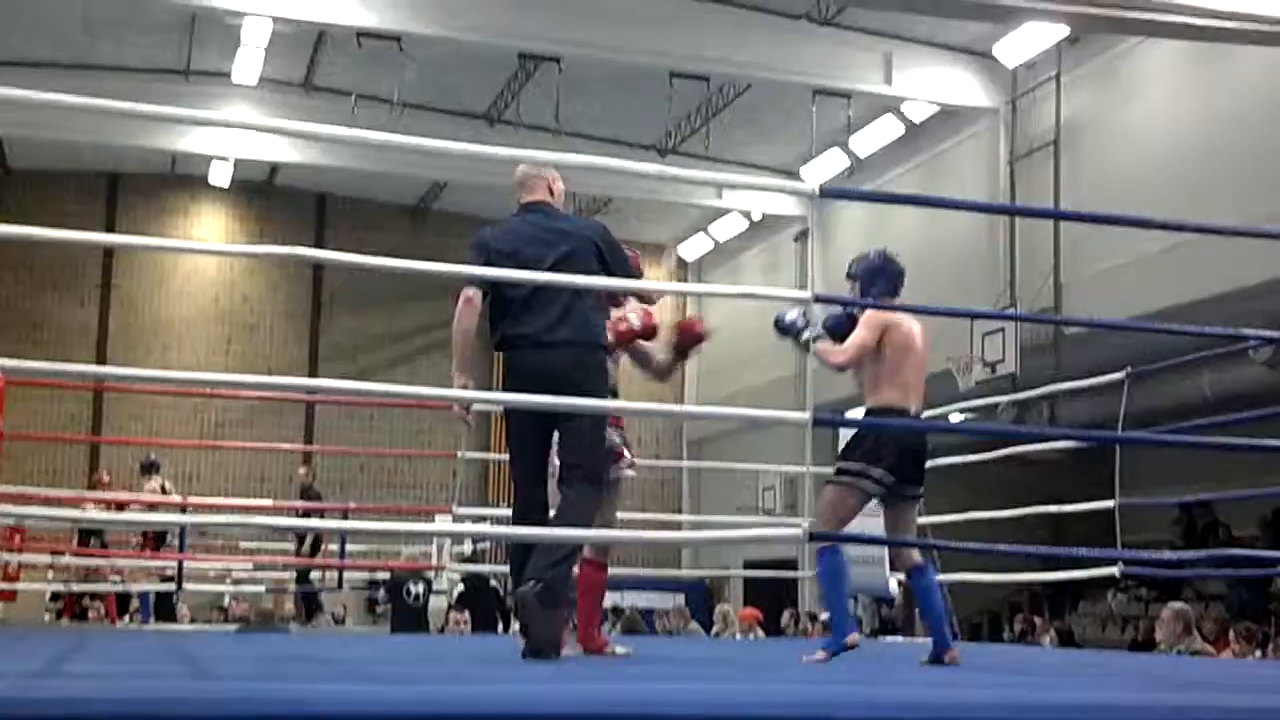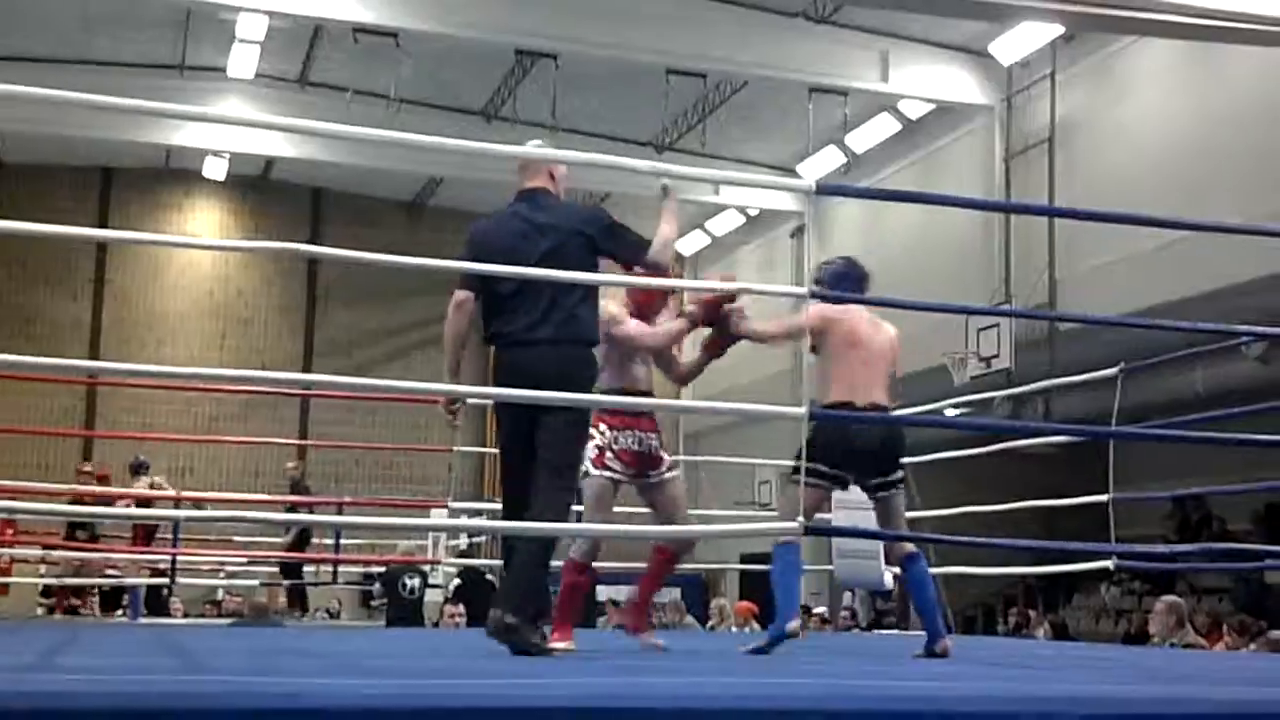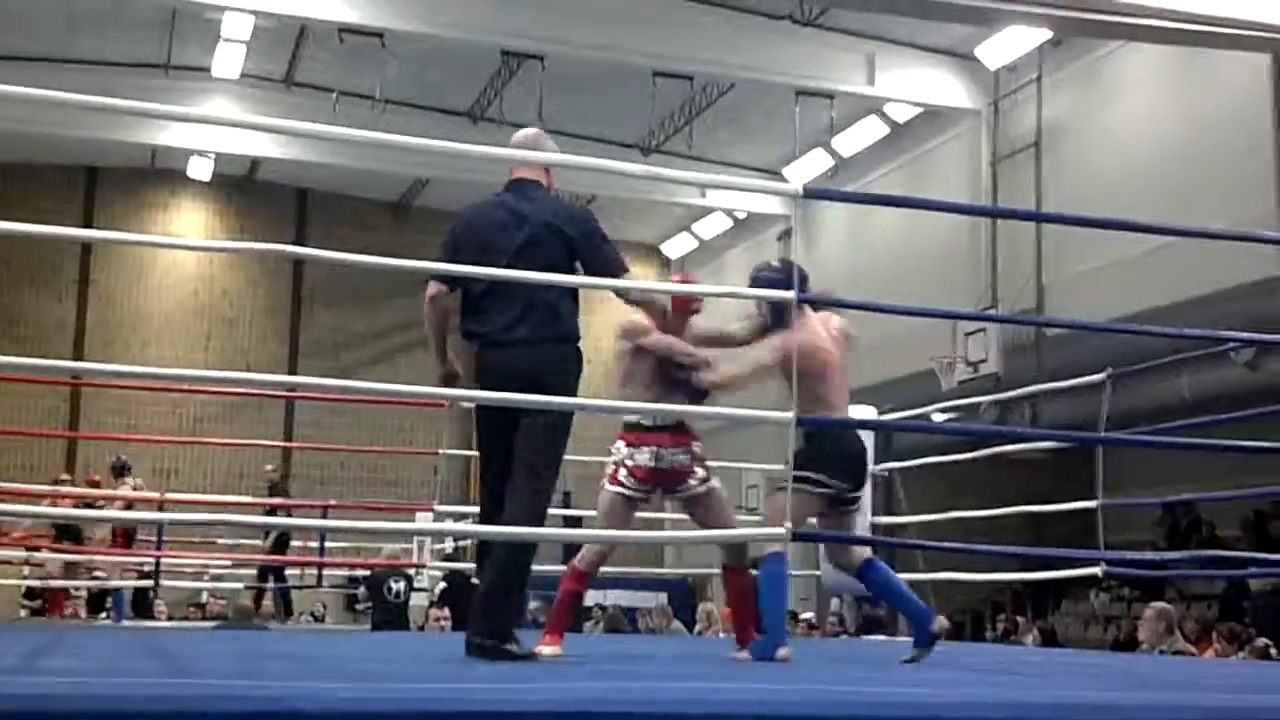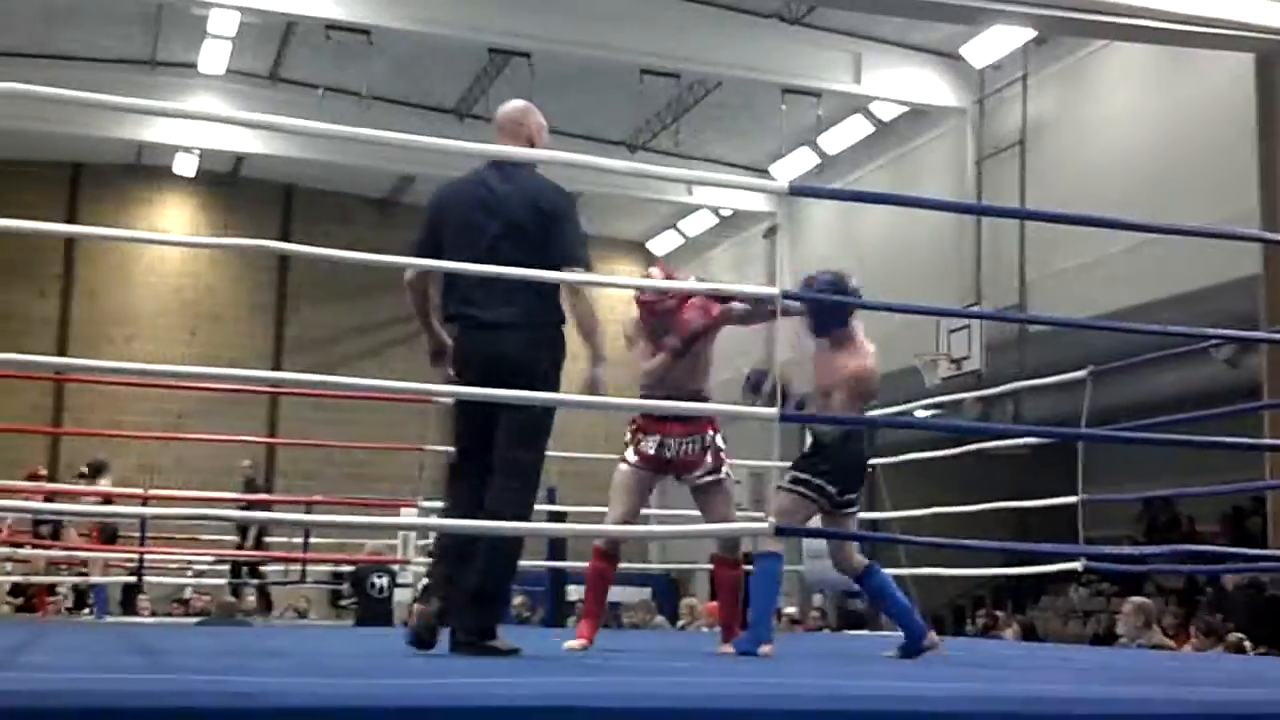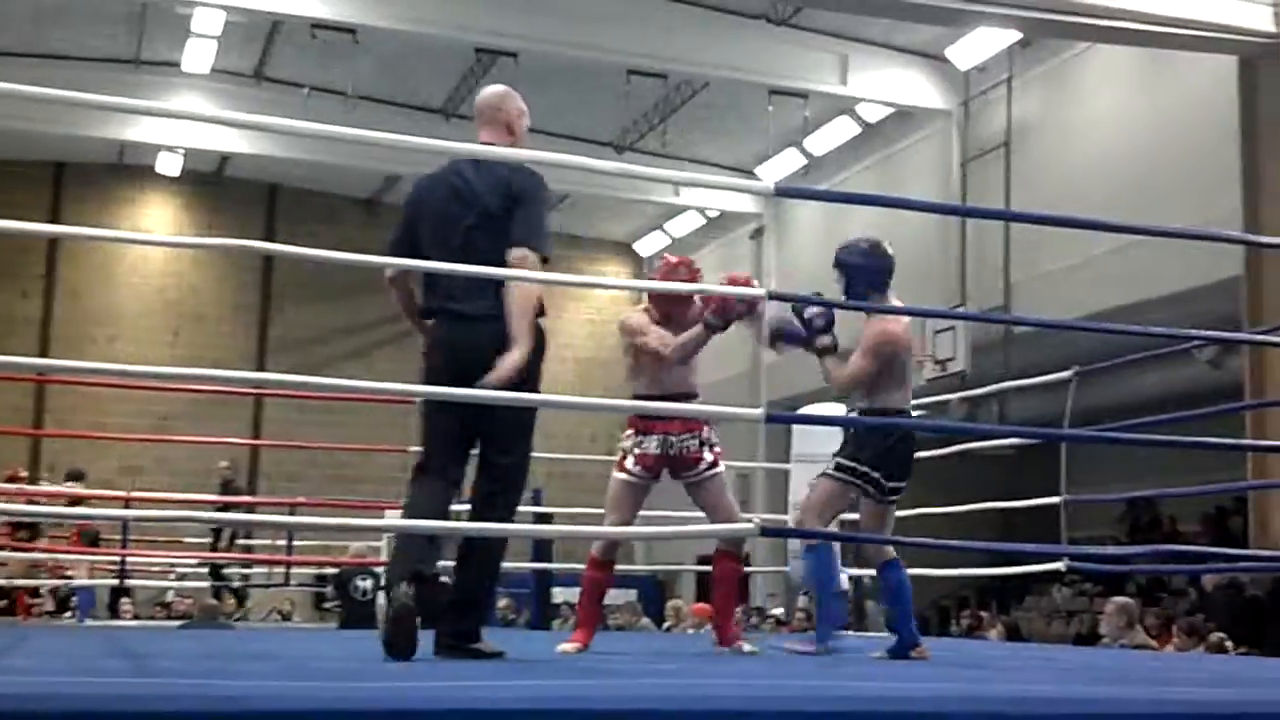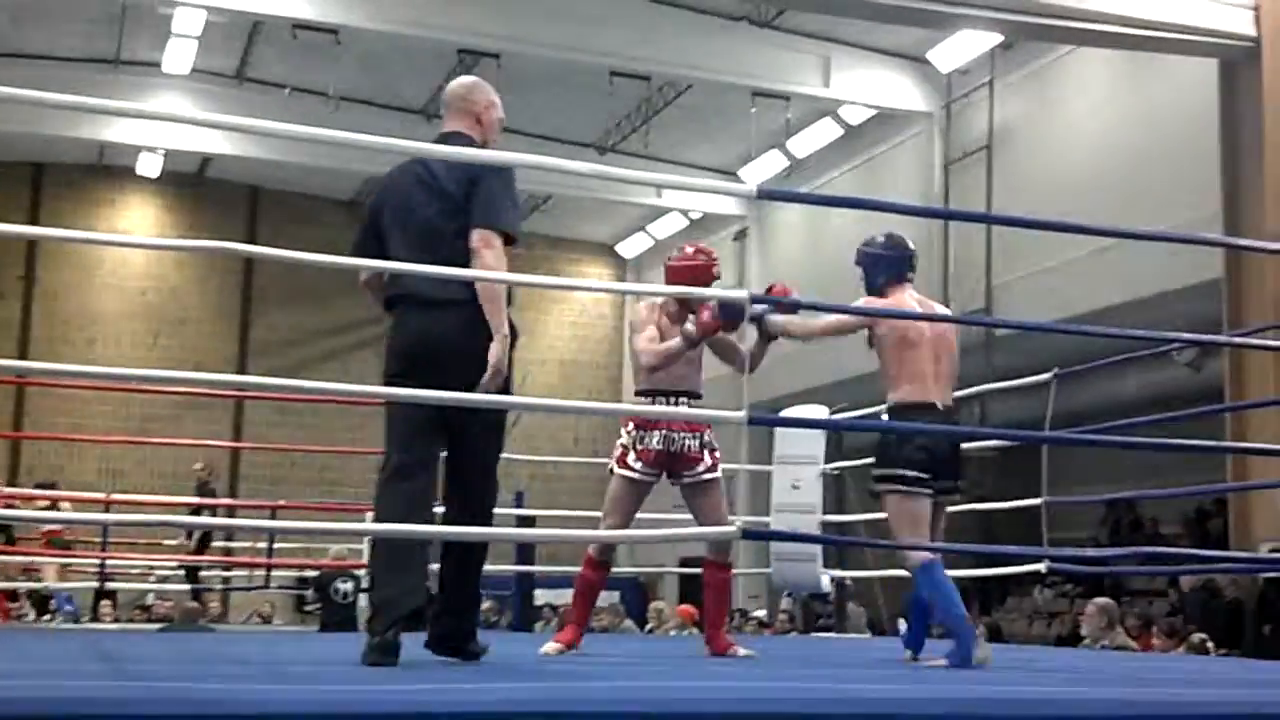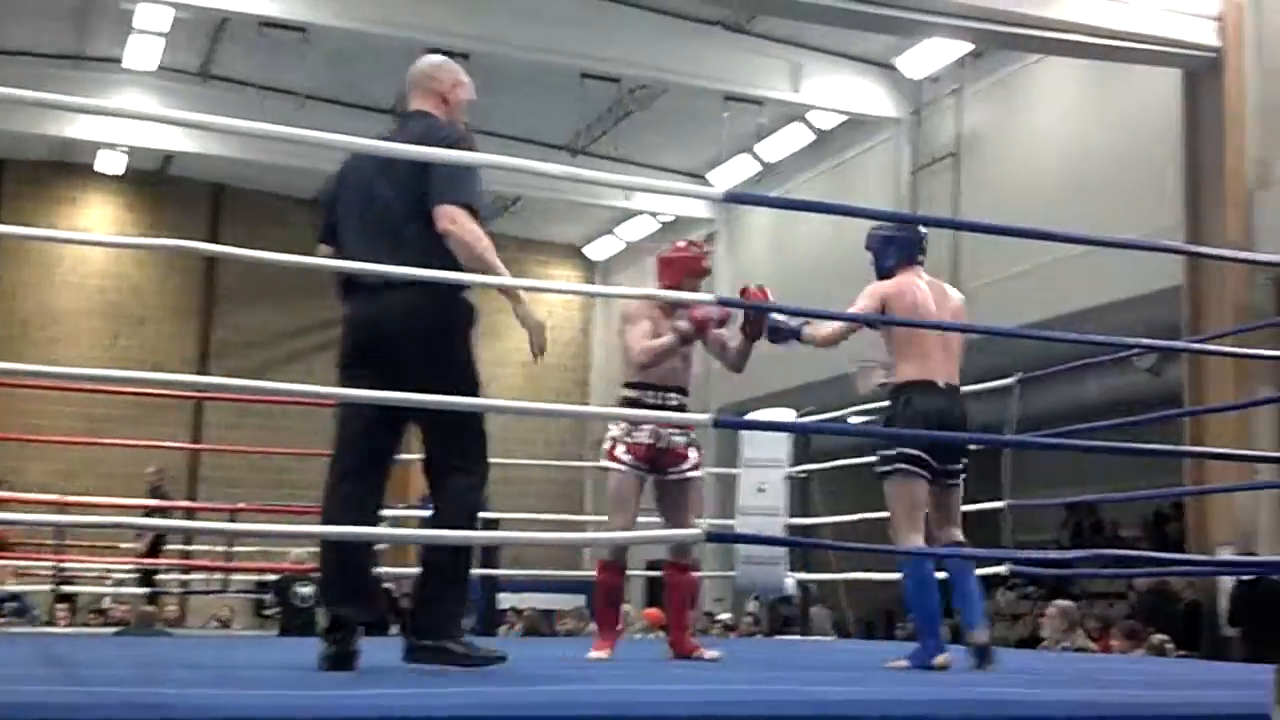
dt=0.2s
person 1, frame 1
left shoulder: (492, 239)
right shoulder: (589, 232)
left elbow: (470, 301)
left wrist: (461, 374)
left hip: (524, 368)
right hip: (582, 366)
left knee: (528, 492)
right knee: (583, 482)
left ankle: (535, 631)
right ankle: (543, 582)
person 1, frame 2
left shoulder: (487, 231)
right shoulder: (587, 220)
left elbow: (462, 303)
right elbow: (655, 259)
left wrist: (452, 378)
right wrist: (670, 214)
left hip: (513, 367)
right hip: (569, 363)
left knee: (519, 489)
right knee: (556, 485)
left ankle: (522, 607)
right ankle: (515, 608)
person 1, frame 3
left shoulder: (470, 220)
right shoulder: (569, 217)
left elbow: (437, 295)
right elbow: (625, 289)
left wrist: (443, 358)
right wrist: (660, 301)
left hip: (493, 363)
right hip: (550, 361)
left knee: (495, 489)
right knee: (529, 489)
left ankle: (496, 619)
right ankle: (490, 626)
person 1, frame 4
left shoulder: (450, 196)
right shoulder: (551, 198)
left elbow: (417, 277)
right elbow: (574, 284)
left wrist: (434, 334)
right wrist: (598, 359)
left hip: (474, 347)
right hip: (532, 347)
left knee: (466, 475)
right knee: (512, 483)
left ankle: (439, 596)
right ankle: (474, 626)
person 1, frame 5
left shoulder: (427, 188)
right shoulder: (523, 182)
left elbow: (396, 274)
right elbow: (521, 265)
right wrist: (521, 345)
left hip: (449, 341)
right hip: (502, 341)
left knee: (435, 469)
right knee: (497, 484)
left ankle: (409, 580)
right ankle: (459, 627)
person 1, frame 6
left shoulder: (395, 181)
right shoulder: (488, 168)
left elbow: (369, 274)
right elbow: (485, 248)
right wrist: (500, 333)
left hip: (411, 334)
right hip: (468, 332)
left knee: (404, 473)
right knee: (472, 482)
left ankle: (388, 620)
right ankle: (453, 627)
person 1, frame 7
left shoulder: (358, 161)
right shoulder: (447, 142)
left elbow: (327, 251)
right elbow: (453, 222)
right wrist: (518, 298)
left hip: (365, 321)
right hip: (428, 313)
left knee: (355, 470)
right knee: (458, 467)
left ankle: (342, 630)
right ankle: (435, 627)
person 2, frame 1
left shoulder: (878, 316)
right shoulder: (912, 326)
left elbow: (841, 360)
left wrist: (807, 334)
right wrist: (843, 331)
left hip: (883, 433)
right hip: (912, 435)
left knee: (825, 527)
right knee: (905, 547)
left ankle: (842, 632)
right ankle: (944, 644)
person 2, frame 2
left shoulder: (827, 314)
right shoulder: (887, 330)
left elbow: (765, 332)
left wrist: (734, 320)
left hip: (839, 429)
right hip: (883, 431)
left knee: (788, 526)
right knee: (899, 539)
left ankle: (786, 618)
right ankle: (937, 636)
person 2, frame 3
left shoulder: (794, 341)
right shoulder: (830, 323)
left elbow: (734, 376)
left wrist: (697, 377)
left hip: (824, 445)
right hip: (844, 442)
right knee: (847, 554)
left ankle: (772, 642)
right ankle: (926, 621)
person 2, frame 4
left shoulder: (858, 366)
right shoulder: (840, 325)
left elbow: (830, 429)
left wrist: (793, 403)
left hip: (839, 454)
right hip: (828, 451)
left knee: (772, 533)
right knee: (847, 557)
left ankle: (757, 637)
right ankle: (918, 633)
person 2, frame 5
left shoulder: (885, 329)
right shoulder: (883, 309)
left elbow: (842, 383)
right elbow: (862, 363)
left wrist: (821, 338)
right wrist: (805, 335)
left hip: (881, 436)
right hip: (883, 434)
left knee: (810, 519)
right knee: (876, 545)
left ankle: (827, 628)
right ankle: (908, 640)
person 2, frame 6
left shoulder: (878, 308)
right shoulder: (943, 313)
left elbow: (807, 329)
left wrist: (760, 315)
left hip: (910, 430)
right hip: (945, 429)
left knee: (913, 550)
right knee: (926, 546)
left ankle: (967, 643)
right ankle: (915, 640)
person 2, frame 7
left shoulder: (886, 290)
right shoulder: (954, 297)
left elbow: (829, 335)
left wrist: (792, 327)
left hip: (912, 408)
right hip: (952, 409)
left knee: (908, 534)
right knee: (948, 532)
left ankle: (930, 646)
right ankle: (976, 629)
person 3, frame 1
left shoulder: (622, 317)
left elbow: (659, 370)
left wrist: (681, 345)
right wrist: (614, 338)
left hip: (610, 427)
left knee: (602, 536)
left ankle: (590, 634)
person 3, frame 2
left shoulder: (650, 325)
right shoulder: (610, 313)
left elbow: (680, 376)
right elbow: (655, 341)
left wrist: (712, 349)
right wrist: (698, 314)
left hip: (647, 430)
right hip: (611, 430)
left knee: (682, 533)
right knee: (595, 534)
left ankle: (638, 613)
right ankle: (561, 626)
person 3, frame 3
left shoulder: (679, 346)
right shoulder: (634, 327)
left elbow: (692, 393)
right elbow: (692, 357)
right wrist: (712, 363)
left hip: (681, 447)
right hip: (637, 448)
left knee: (735, 541)
right knee: (600, 546)
left ankle: (748, 637)
right ankle: (553, 632)
person 3, frame 4
left shoulder: (707, 310)
right shoulder: (636, 327)
left elbow: (769, 311)
right elbow: (648, 377)
right wrist: (679, 340)
left hip: (697, 433)
right hip: (649, 432)
left knee: (728, 535)
right knee: (614, 527)
left ankle: (731, 633)
right ankle: (588, 624)
person 3, frame 5
left shoulder: (696, 309)
right shoulder: (634, 322)
left elbow: (745, 313)
right elbow: (673, 351)
left wrist: (746, 304)
right wrist: (715, 317)
left hip: (691, 430)
right hip: (646, 432)
left knee: (731, 524)
right knee: (611, 534)
left ankle: (727, 630)
right ankle: (584, 629)
person 3, frame 6
left shoulder: (703, 317)
right shoulder: (646, 313)
left elbow: (745, 365)
right elbow: (650, 361)
right wrist: (696, 332)
left hip: (693, 431)
right hip: (647, 429)
left knee: (721, 535)
right knee: (609, 534)
left ankle: (718, 637)
right ankle: (572, 629)
person 3, frame 7
left shoulder: (697, 314)
right shoulder: (638, 307)
left elbow: (735, 363)
right elbow: (642, 358)
left wrist: (751, 327)
right wrist: (688, 328)
left hip: (677, 428)
right hip: (635, 425)
left knee: (685, 538)
right knee: (621, 532)
left ankle: (680, 638)
right ankle: (606, 634)
